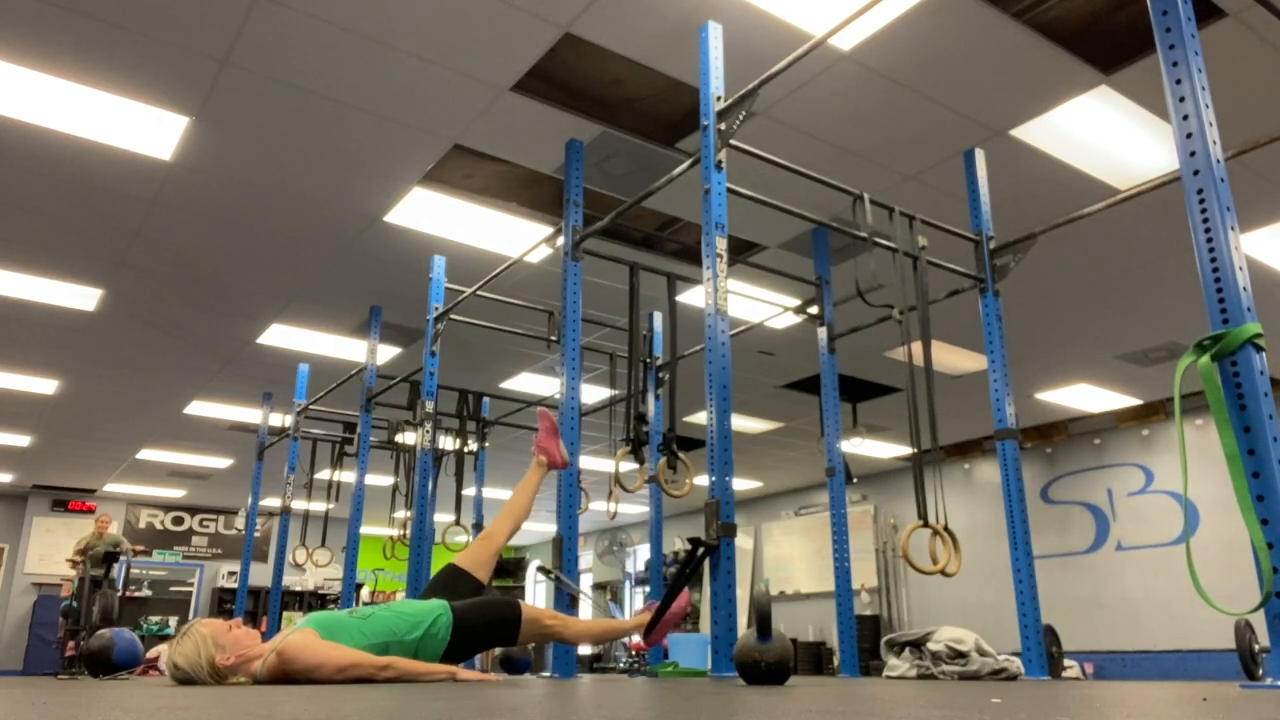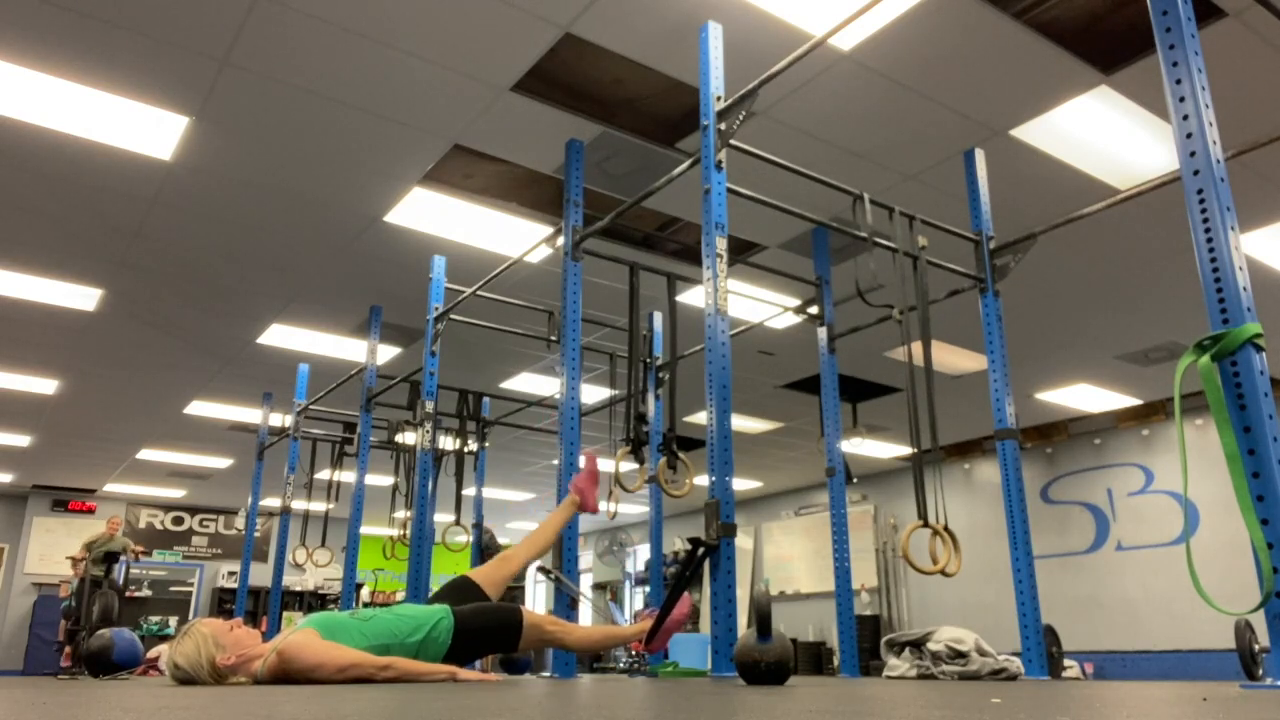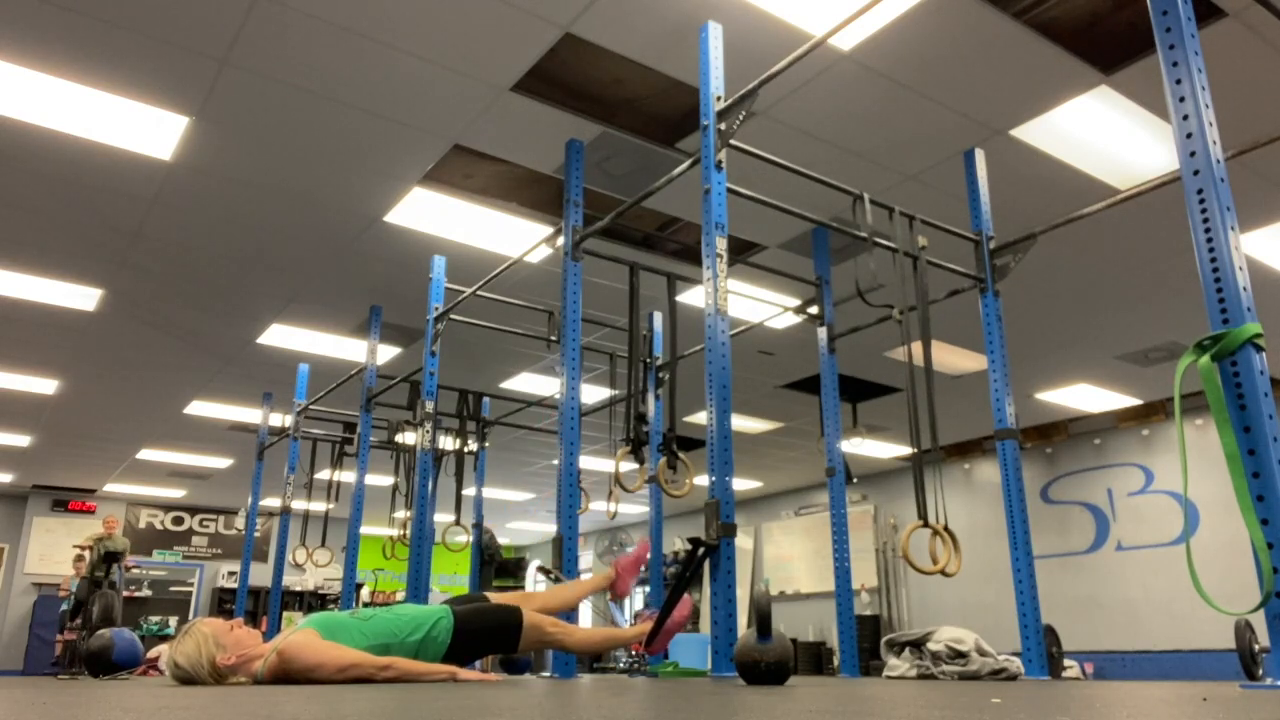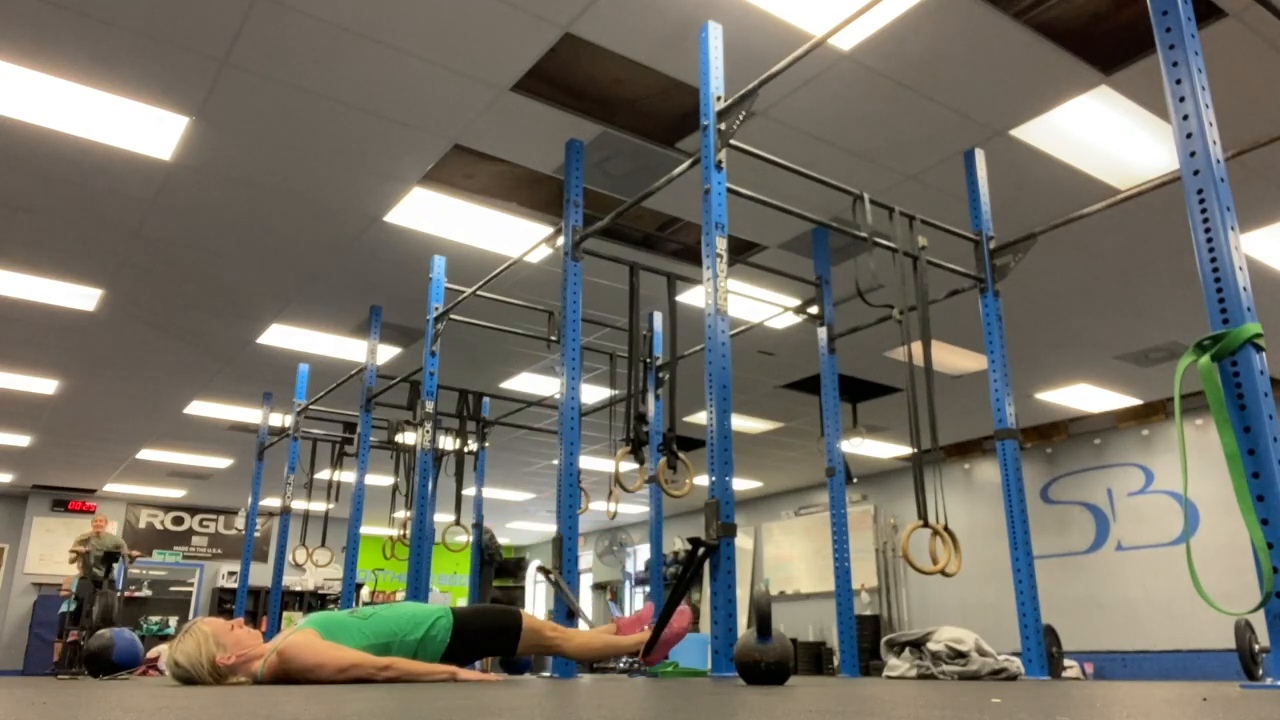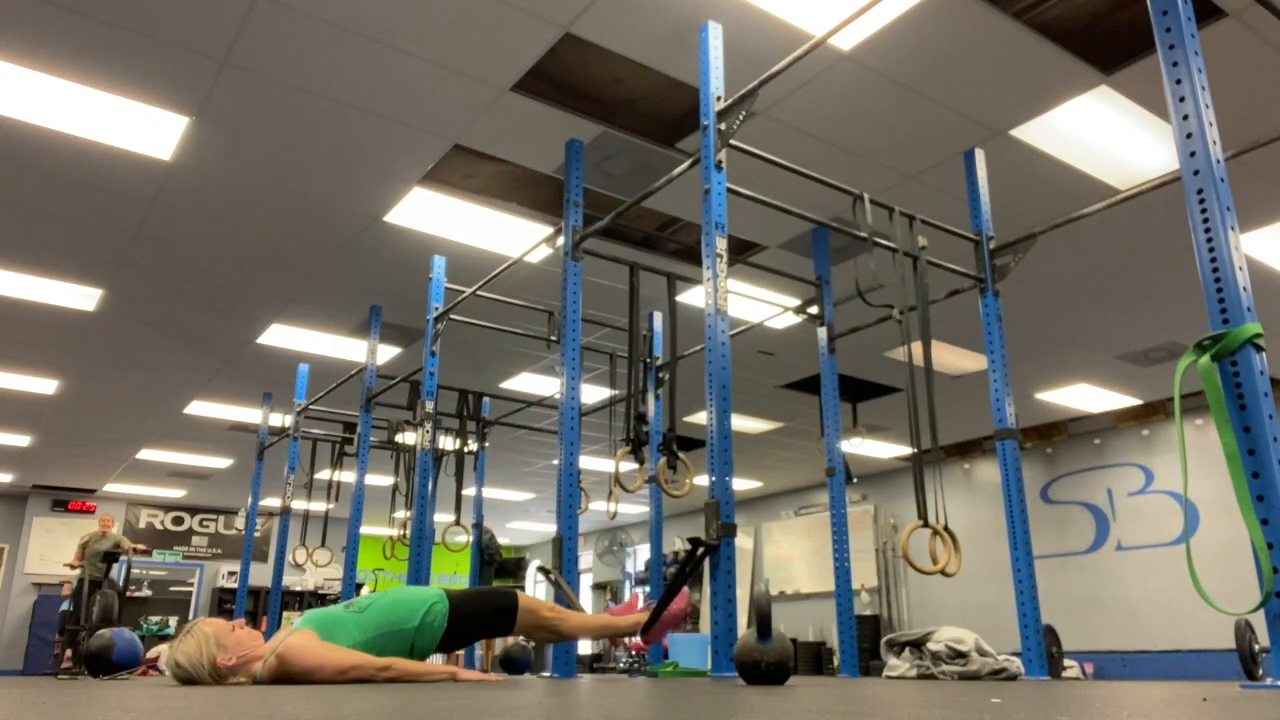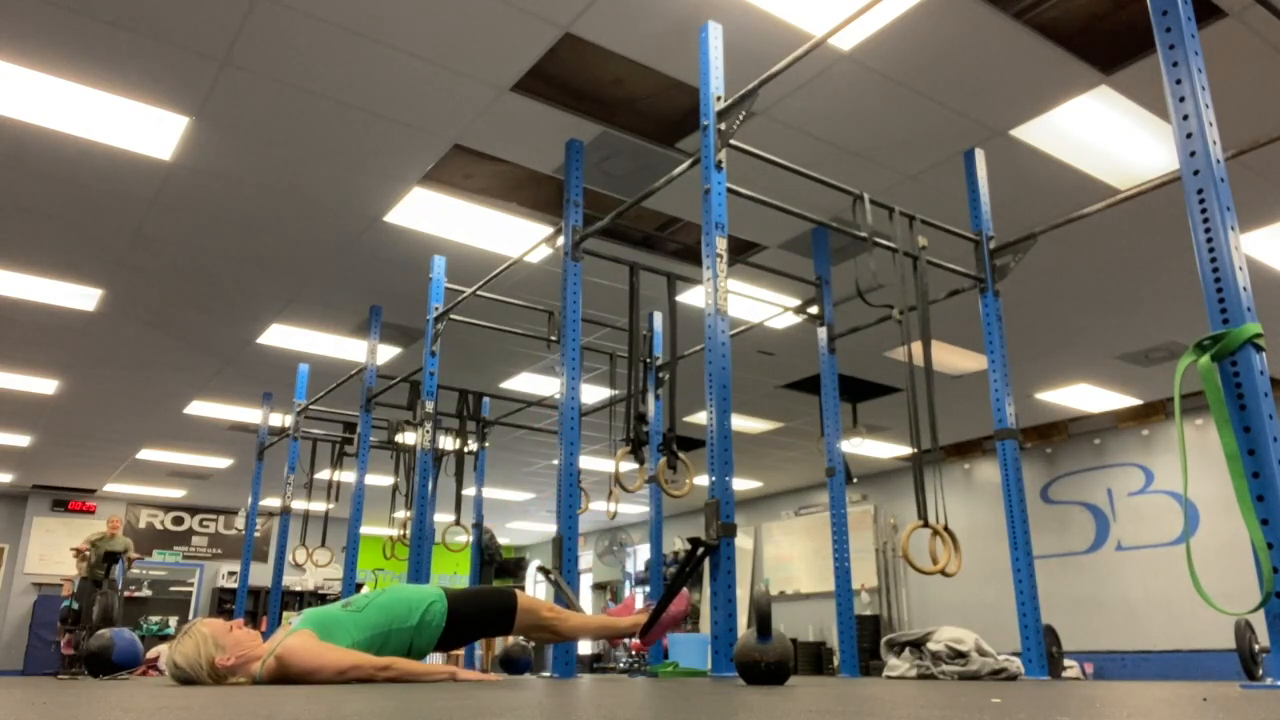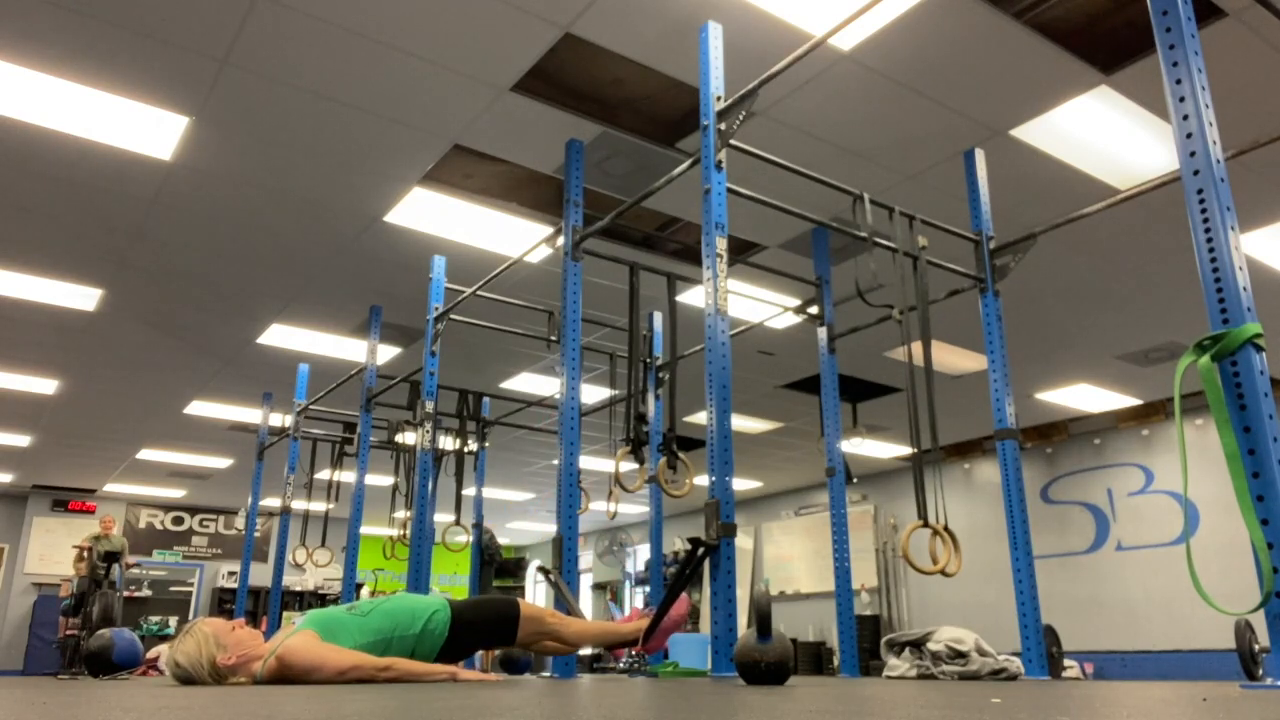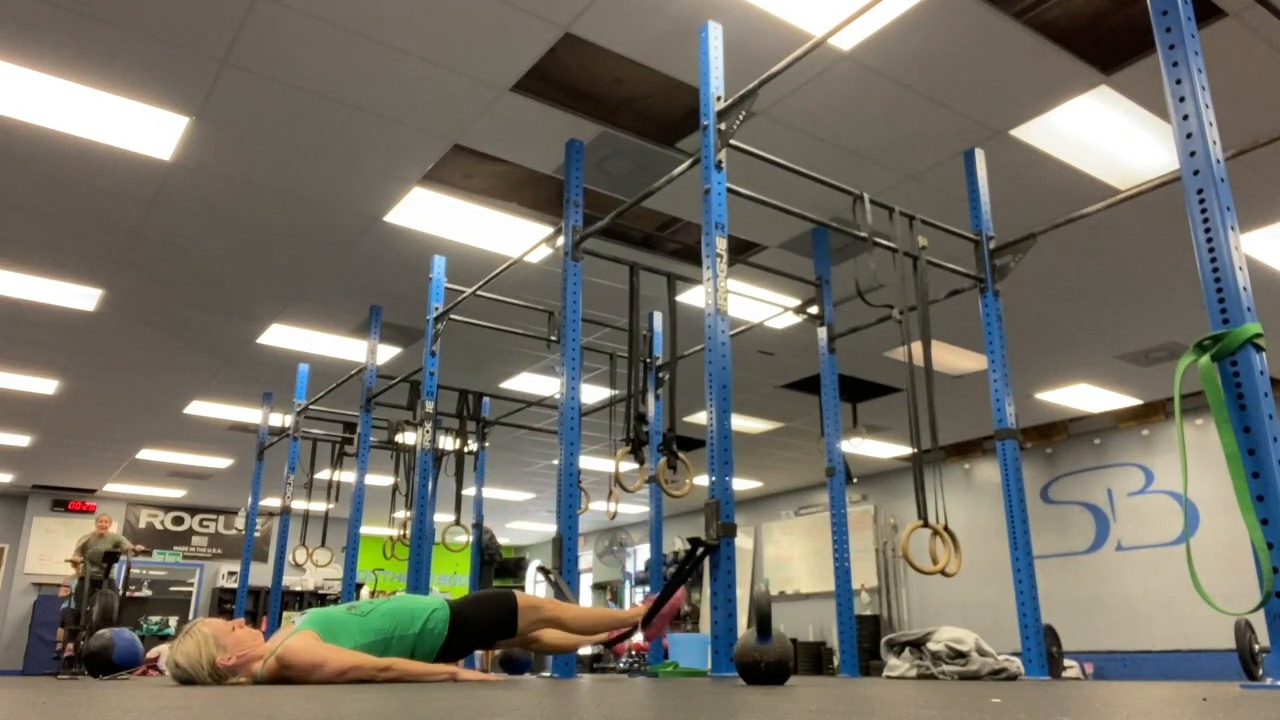
dt=0.3s
person 1, frame 1
left shoulder: (276, 652)
right shoulder: (289, 657)
right elbow: (382, 668)
right wrist: (458, 674)
left hip: (423, 613)
right hip: (440, 632)
left knee: (491, 540)
right knee: (549, 621)
left ankle: (543, 461)
right ankle: (644, 623)
person 1, frame 2
left shoulder: (278, 651)
right shoulder: (290, 656)
right elbow: (380, 667)
right wrist: (456, 672)
left hip: (429, 616)
right hip: (441, 632)
left knee: (512, 560)
right knee: (548, 627)
left ankle: (577, 501)
right ankle: (646, 631)
person 1, frame 3
left shoulder: (275, 650)
right shoulder: (289, 655)
right elbow: (380, 668)
right wrist: (455, 673)
left hip: (430, 621)
right hip: (439, 636)
left knee: (527, 601)
right knee: (547, 627)
left ankle: (613, 576)
right ankle: (646, 633)
person 1, frame 4
left shoulder: (276, 653)
right shoulder: (290, 656)
right elbow: (381, 668)
right wrist: (458, 674)
left hip: (426, 619)
right hip: (439, 634)
left knee: (540, 630)
right knee: (548, 635)
left ankle: (620, 632)
right ankle: (647, 642)
person 1, frame 5
left shoulder: (276, 653)
right shoulder: (291, 658)
right elbow: (380, 668)
right wrist: (457, 674)
left hip: (427, 609)
right hip: (436, 617)
left knee: (535, 620)
right knee: (547, 615)
left ankle: (616, 621)
right ankle: (643, 623)
person 1, frame 6
left shoulder: (275, 652)
right shoulder: (289, 659)
right elbow: (378, 667)
right wrist: (456, 673)
left hip: (427, 608)
right hip: (436, 616)
left knee: (529, 621)
right knee: (547, 616)
left ankle: (614, 622)
right ankle: (642, 624)
person 1, frame 7
left shoulder: (278, 650)
right shoulder: (290, 658)
right elbow: (381, 668)
right wrist: (458, 674)
left hip: (432, 619)
right hip: (438, 626)
left knee: (529, 632)
right knee: (548, 622)
left ankle: (623, 635)
right ankle: (642, 631)
person 1, frame 8
left shoulder: (277, 650)
right shoulder: (291, 659)
right elbow: (381, 669)
right wrist: (457, 675)
left hip: (430, 615)
right hip: (439, 627)
left knee: (528, 636)
right knee: (546, 607)
left ankle: (607, 638)
right ankle: (639, 616)
